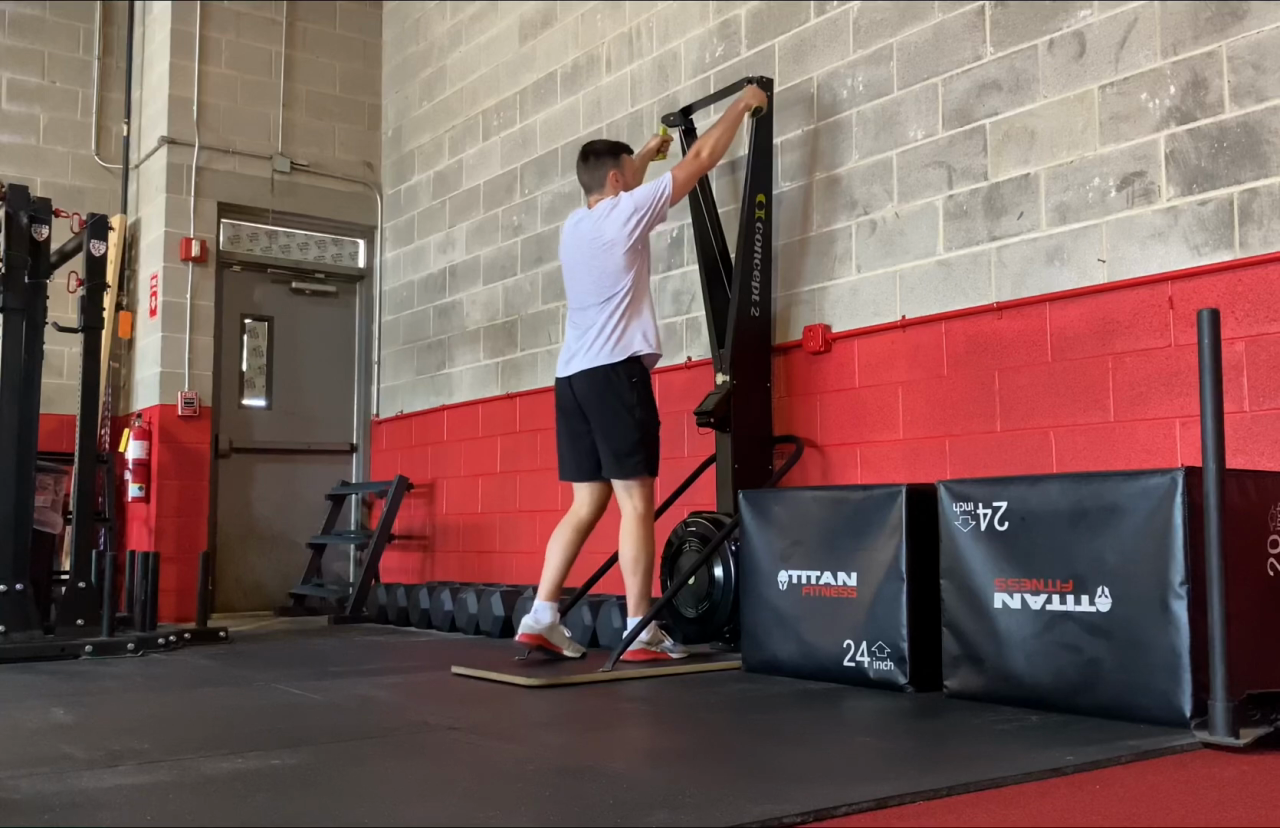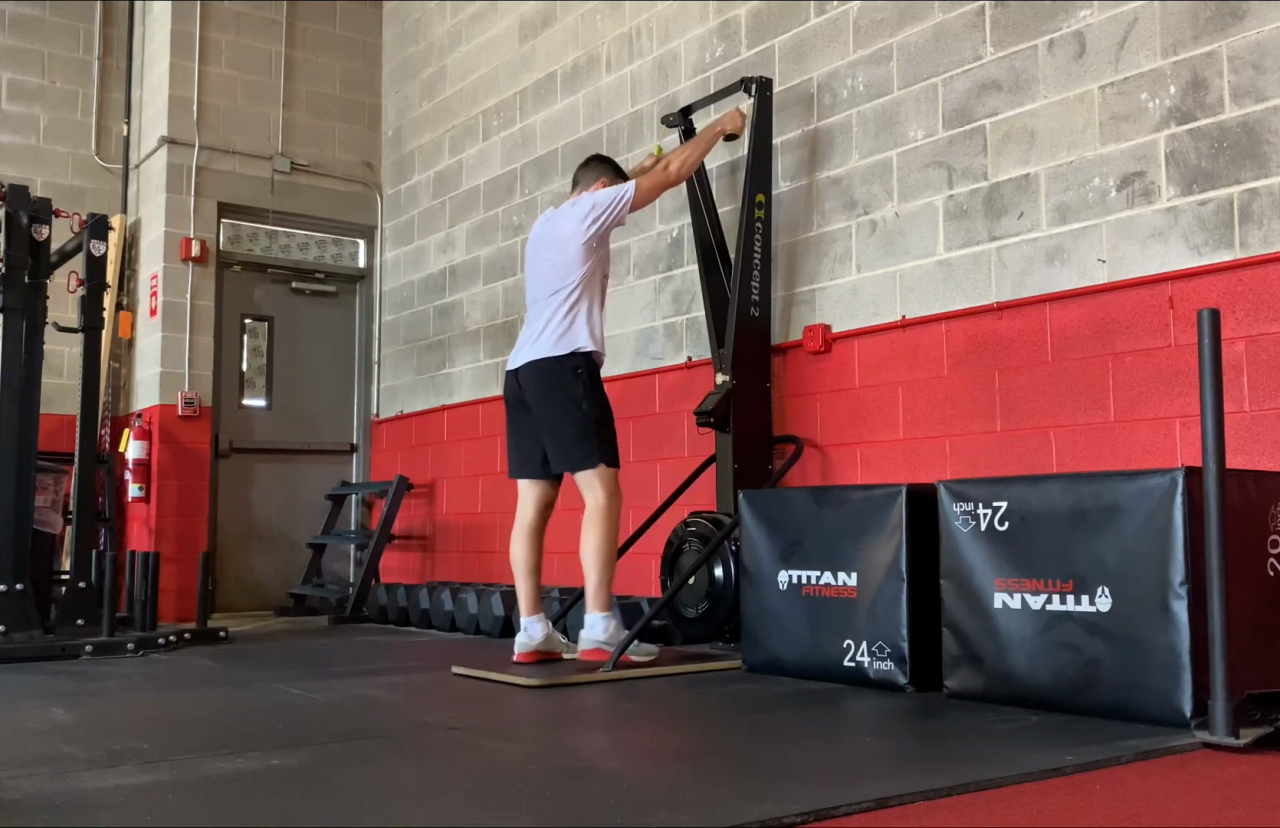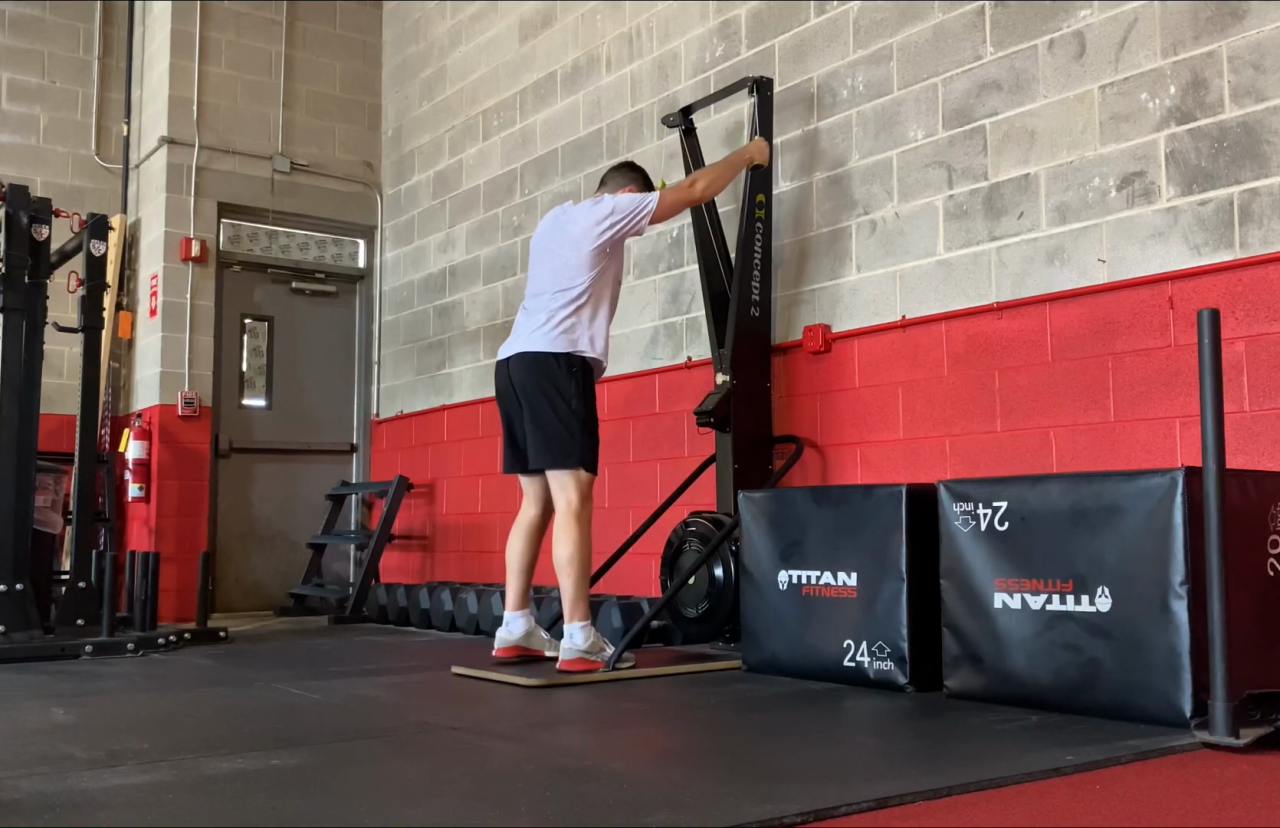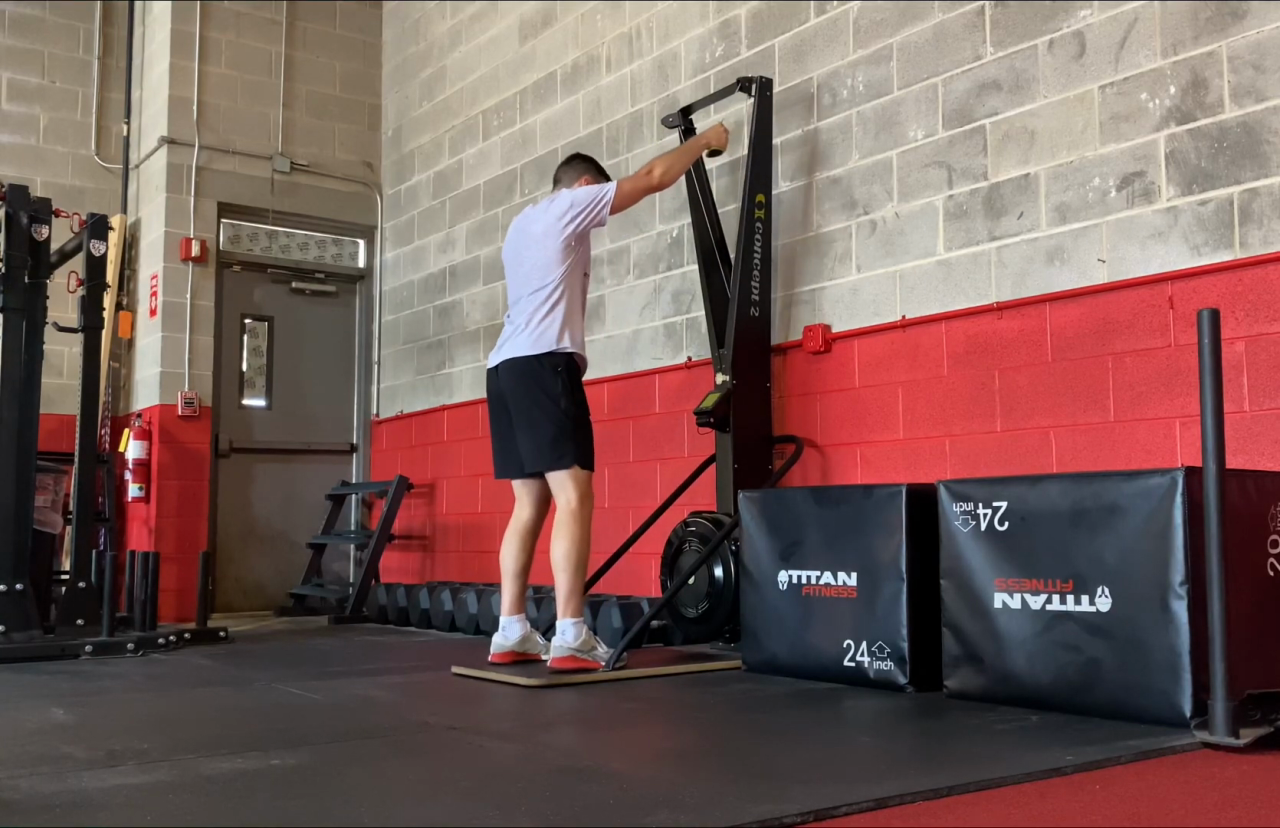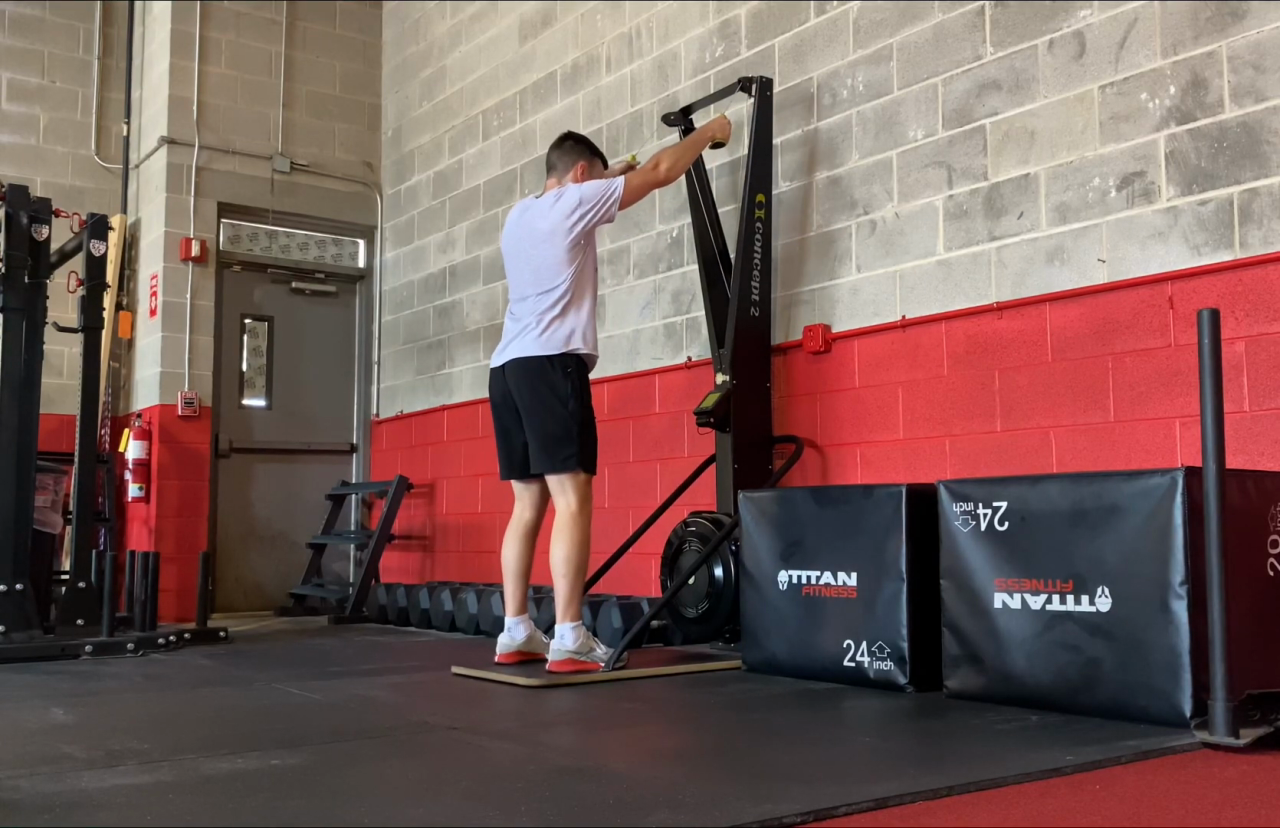
dt=0.5s
person 1, frame 1
left shoulder: (574, 225)
right shoulder: (626, 213)
right elbow: (702, 158)
left wrist: (644, 154)
right wrist: (743, 103)
left hip: (572, 376)
right hip: (616, 372)
left knee: (586, 504)
right knee: (636, 503)
left ankle: (541, 616)
right ankle: (640, 633)
person 1, frame 2
left shoulder: (547, 222)
right shoulder: (589, 209)
right elbow: (674, 172)
left wrist: (637, 169)
right wrist: (721, 126)
left hip: (523, 369)
right hip: (564, 365)
left knee: (534, 504)
right knee: (601, 493)
left ankle: (532, 631)
right ankle: (601, 627)
person 1, frame 3
left shoulder: (556, 217)
right shoulder: (608, 210)
right elbow: (694, 190)
left wrist: (672, 184)
right wrist: (748, 155)
left hip: (514, 362)
right hip: (555, 361)
left knee: (537, 500)
right knee: (572, 499)
left ankle: (515, 626)
right ankle: (579, 640)
person 1, frame 4
left shoulder: (525, 222)
right shoulder: (567, 206)
right elbow: (654, 176)
right wrist: (705, 141)
left hip: (506, 369)
right hip: (543, 364)
left knee: (530, 505)
right knee: (573, 498)
left ankle: (512, 632)
right ankle: (571, 638)
person 1, frame 5
left shoulder: (518, 214)
right shoulder: (575, 201)
right elbow: (660, 172)
left wrist: (609, 176)
right wrist: (709, 132)
left hip: (507, 368)
right hip: (550, 364)
left knee: (529, 505)
right knee: (572, 500)
left ankle: (516, 632)
right ankle: (569, 640)
